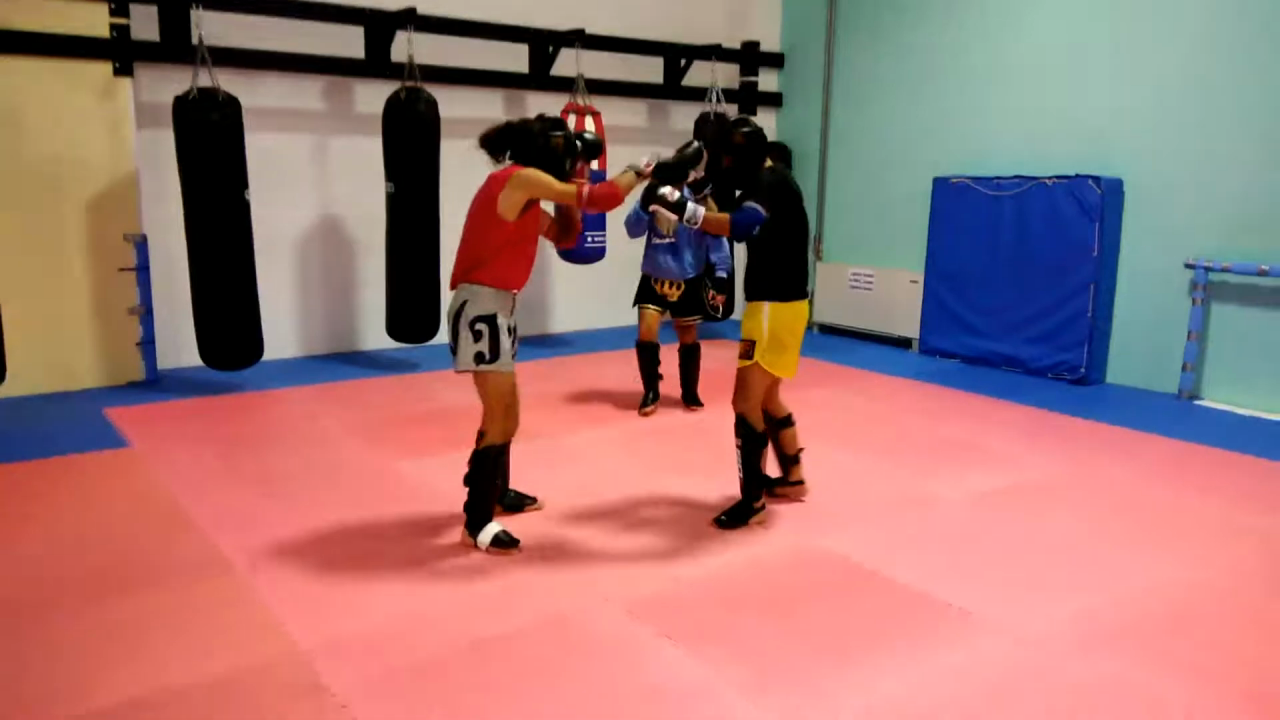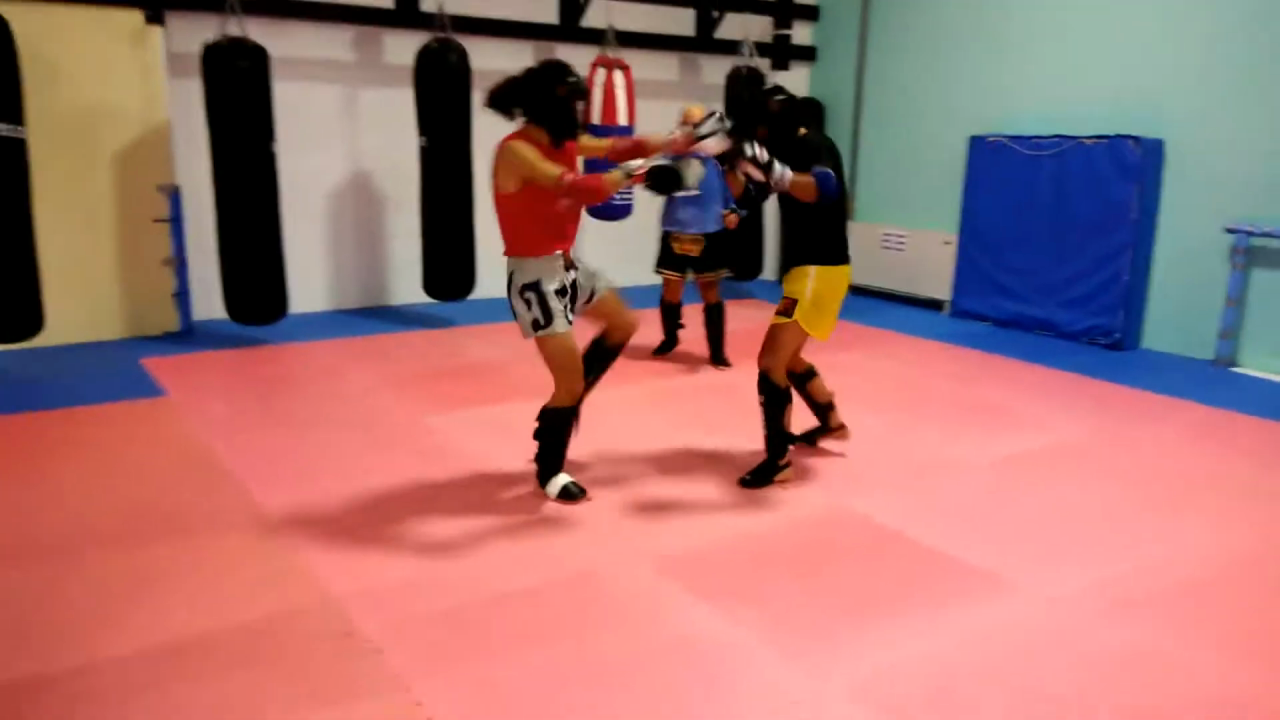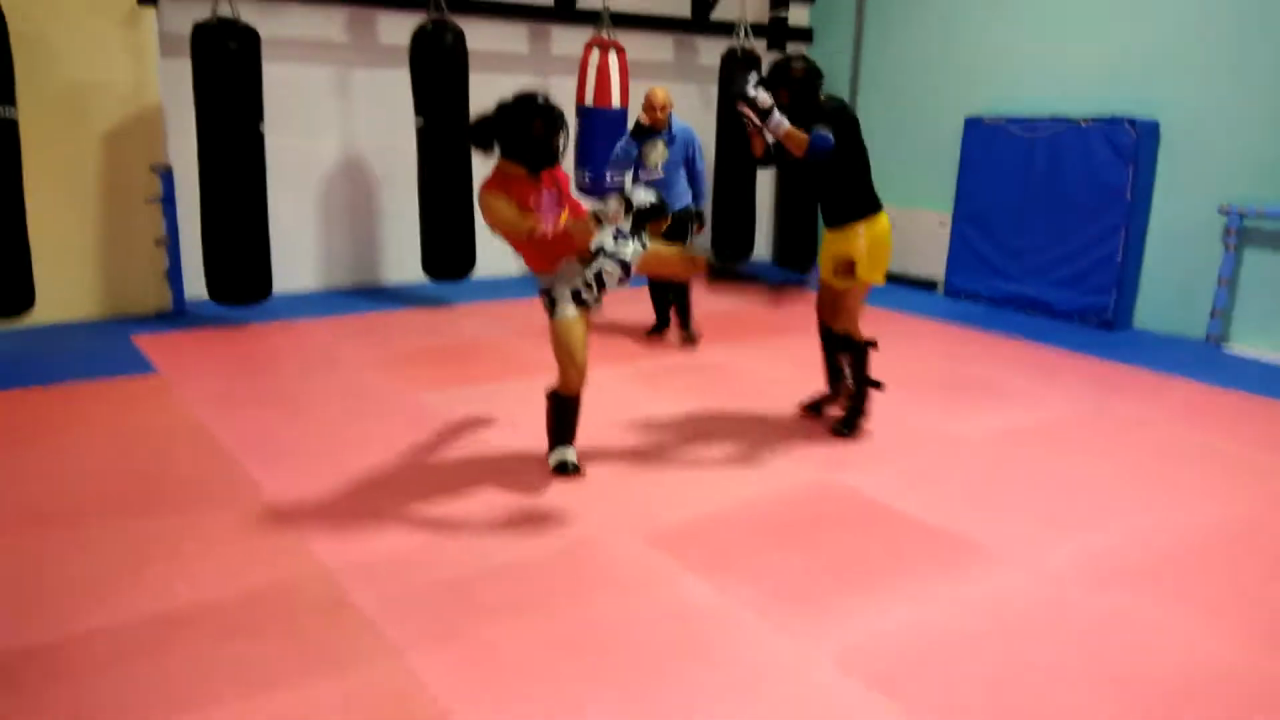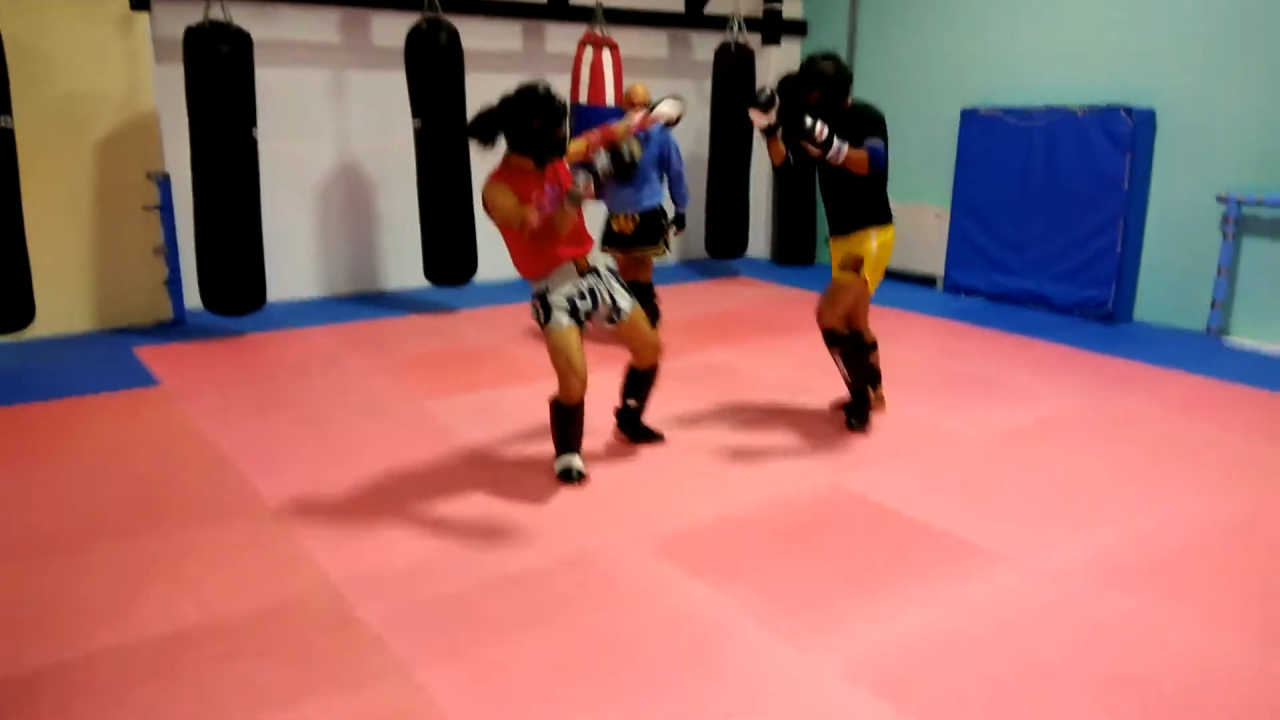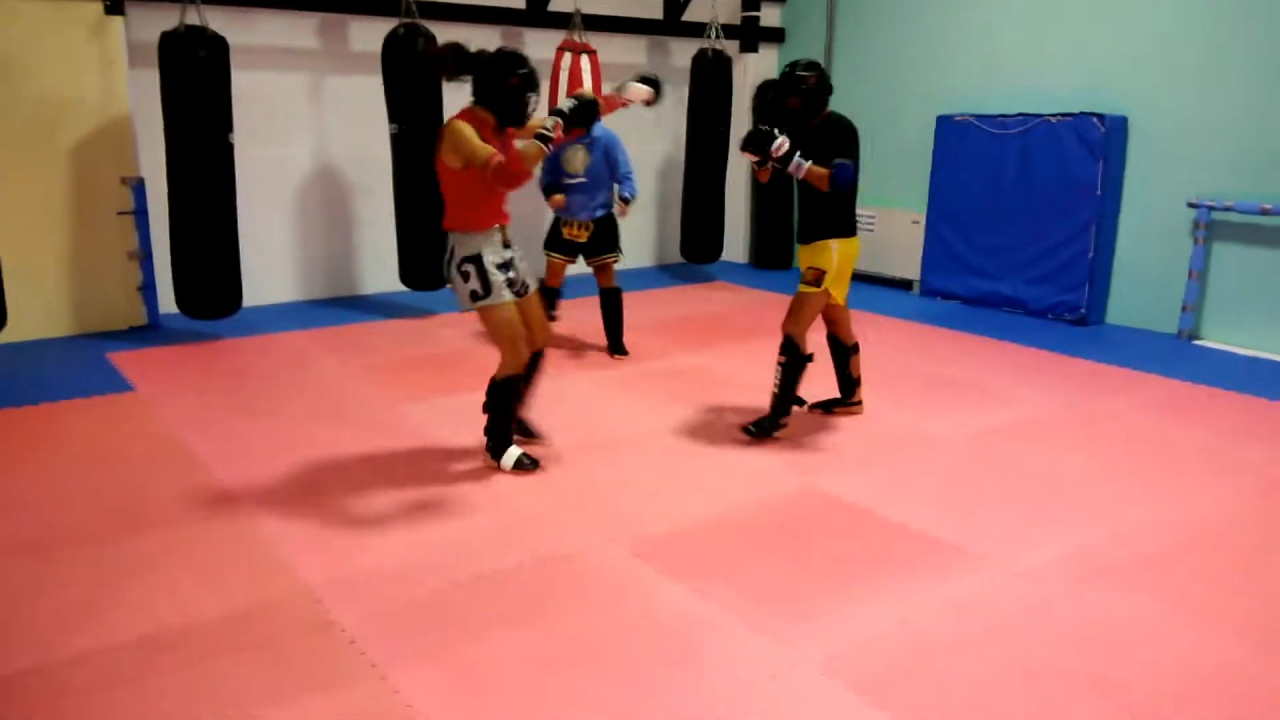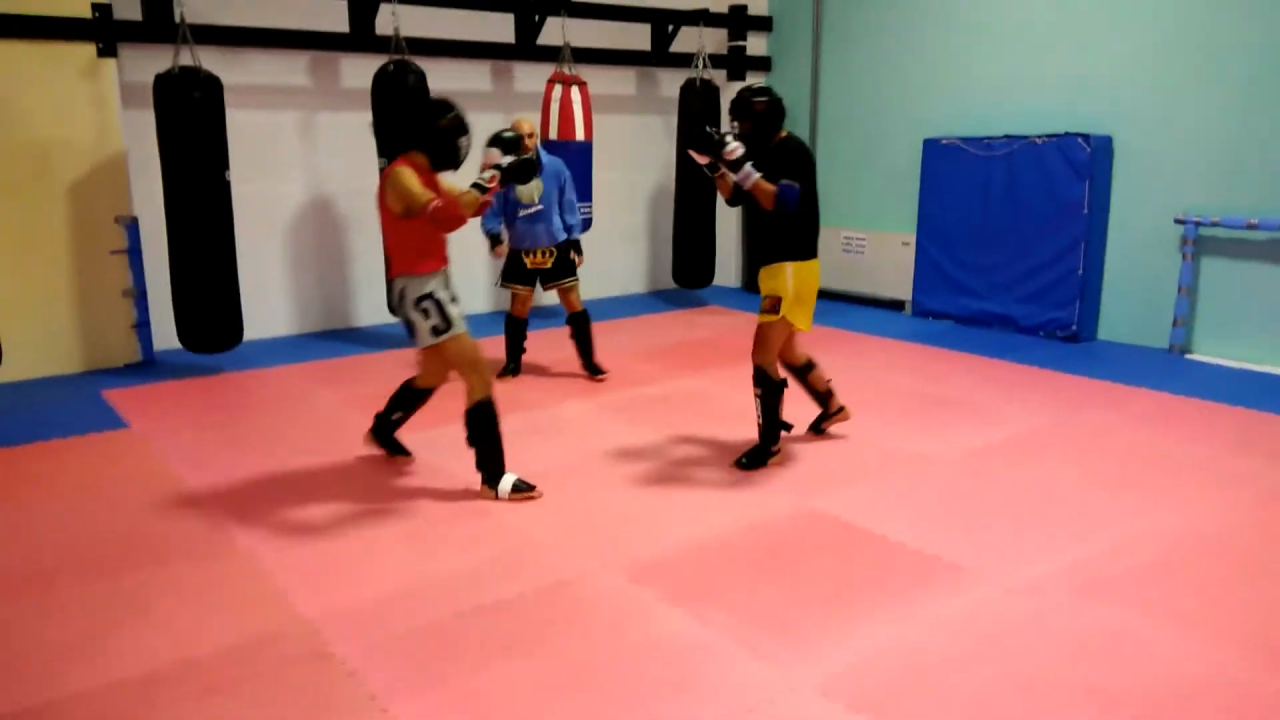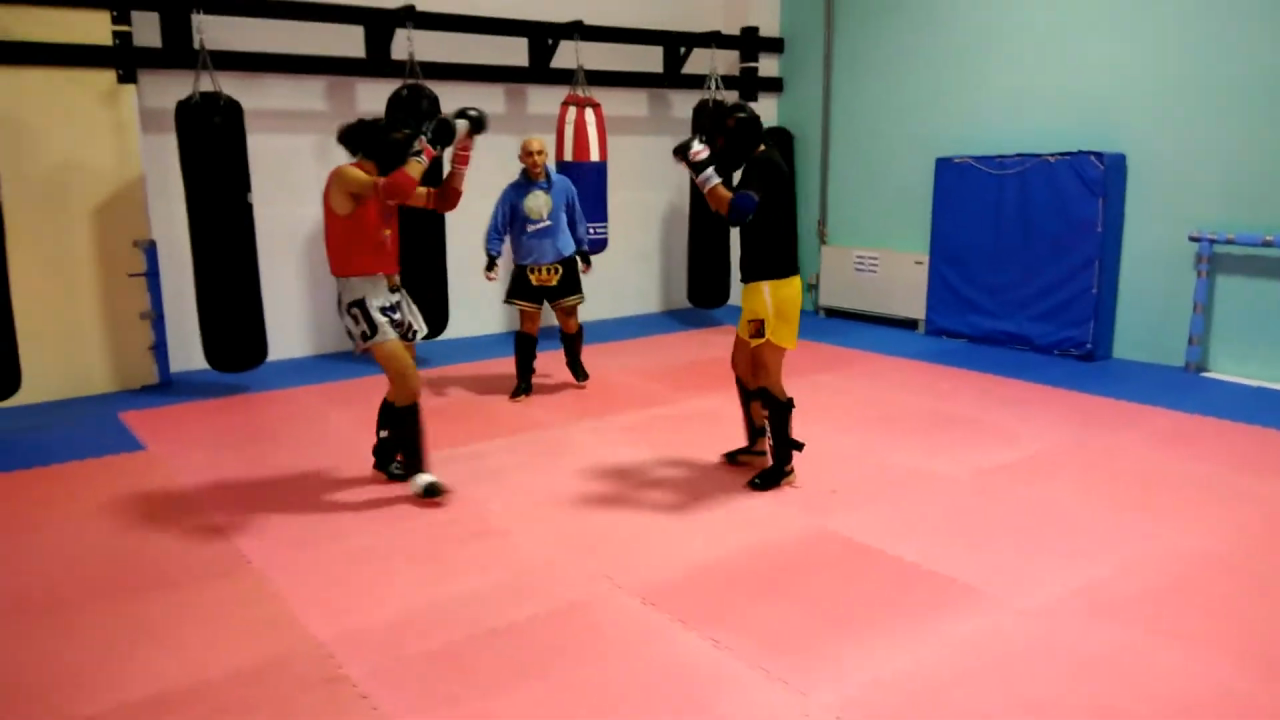
dt=0.3s
person 1, frame 1
left shoulder: (517, 186)
right shoulder: (524, 179)
left elbow: (564, 235)
right elbow: (600, 198)
left wrist: (572, 175)
right wrist: (642, 171)
left hip: (493, 306)
right hip: (483, 309)
left knee: (501, 410)
right knee: (503, 418)
left ankle: (496, 492)
right ankle: (477, 522)
person 1, frame 2
left shoulder: (561, 142)
right shoulder: (515, 151)
left elbow: (615, 147)
right elbow: (581, 190)
left wrist: (672, 142)
right wrist: (631, 172)
left hip: (566, 265)
right hip: (536, 277)
left knee: (625, 324)
right knee: (570, 378)
left ankle: (569, 406)
right ankle: (550, 471)
person 1, frame 3
left shoulder: (543, 165)
right shoulder: (495, 196)
right elbow: (548, 242)
right wrist: (610, 212)
left hip: (601, 246)
right hip: (560, 276)
left knee: (687, 264)
right knee: (573, 371)
right ankle: (561, 447)
person 1, frame 4
left shoulder: (551, 158)
right shoulder: (500, 189)
left elbow: (594, 140)
right elbow: (545, 238)
left wrist: (638, 121)
right wrist: (586, 184)
left hip: (592, 271)
right hip: (554, 290)
left knee: (648, 351)
right knee: (573, 379)
left ankle: (630, 422)
right ankle: (567, 454)
person 1, frame 5
left shoulder: (497, 127)
right shoulder: (460, 131)
left elbow: (542, 134)
right elbow: (510, 175)
right wrist: (554, 125)
left hip: (498, 244)
right hip: (474, 252)
left knee: (538, 337)
right knee: (518, 350)
left ankle: (509, 413)
right ankle: (499, 445)
person 1, frame 6
left shoulder: (426, 174)
right shoulder: (400, 176)
left elbow: (470, 206)
right elbow: (446, 218)
left wrist: (494, 169)
right wrist: (492, 177)
left hip: (434, 284)
right hip: (421, 289)
left knee: (433, 375)
right knee: (479, 376)
left ankle: (383, 429)
right ankle: (495, 477)
person 1, frame 7
left shoulder: (381, 184)
right shoulder: (344, 177)
left elbow: (443, 199)
right elbow: (400, 185)
left wrist: (461, 148)
right wrist: (427, 146)
left hip: (390, 291)
right hip: (362, 296)
left knee: (402, 383)
right knee: (408, 382)
left ankle: (386, 457)
right ankle: (416, 470)
person 2, frame 1
left shoulder: (771, 182)
right shoulder: (764, 181)
left elbow: (741, 225)
right elbow: (736, 222)
left wrist: (684, 210)
right wrist: (685, 201)
left hip: (776, 307)
right hip: (774, 303)
left knee: (745, 401)
right knee: (767, 397)
left ankle: (752, 498)
right ankle: (792, 476)
person 2, frame 2
left shoulder: (814, 146)
right shoulder: (790, 151)
left elbow: (823, 190)
left wrist: (771, 171)
right wrist: (730, 158)
left hip: (820, 271)
right hip: (806, 268)
left knee: (770, 361)
right knee: (788, 357)
left ankle: (777, 459)
right ankle: (831, 421)
person 2, frame 3
left shoulder: (834, 111)
right shoulder: (803, 116)
left elbow: (814, 150)
right elbow: (767, 155)
left wrist: (769, 113)
right wrist: (755, 118)
left hip: (862, 226)
right hip: (837, 227)
left knee: (842, 318)
right knee: (825, 310)
left ankle: (858, 398)
right ankle: (839, 389)
person 2, frame 4
left shoulder: (866, 118)
right shoulder: (820, 123)
left elbow: (874, 164)
right elbow: (783, 162)
left wrist: (829, 146)
right wrist: (770, 128)
left hip: (870, 233)
right hip: (841, 236)
left knee: (829, 315)
right knee: (855, 321)
left ankle: (862, 392)
right ankle: (870, 391)
person 2, frame 5
left shoulder: (840, 129)
right shoulder: (799, 130)
left elbow: (840, 183)
right elbow: (768, 178)
left wrist: (792, 160)
right wrist: (761, 156)
left hip: (834, 244)
right hip: (813, 242)
left knee: (793, 326)
right knee: (837, 324)
left ankle: (778, 414)
right ankle: (850, 397)
person 2, frame 6
left shoulder: (792, 151)
right shoulder: (762, 152)
left elbow: (782, 204)
right elbow: (735, 197)
left wrist: (741, 167)
right wrist: (715, 165)
left hip: (793, 267)
right hip: (776, 266)
left knee: (763, 355)
right knee: (785, 350)
left ankle: (768, 442)
right ankle: (832, 407)
person 2, frame 7
left shoulder: (764, 164)
right shoulder: (757, 165)
left elbow: (738, 210)
right elbow: (728, 212)
left wrist: (704, 171)
right wrist: (703, 172)
left hip: (773, 286)
right hip: (762, 283)
left knee: (765, 376)
right knee: (742, 365)
left ankle: (783, 462)
right ankle: (756, 447)
person 3, frame 1
left shoulder: (697, 200)
left elbow: (715, 241)
right elbow: (632, 230)
left wrist: (720, 279)
right wrist: (647, 201)
left hip: (688, 281)
right hip: (654, 279)
left knee: (688, 339)
right knee: (646, 336)
left ankle: (690, 393)
right ankle: (651, 392)
person 3, frame 2
left shoulder: (717, 155)
right shoulder: (673, 154)
left wrist: (734, 211)
right wrist: (672, 152)
left hip: (709, 238)
right hip: (675, 236)
left knee: (711, 296)
right knee: (670, 295)
left ankle: (717, 352)
right ankle: (670, 338)
person 3, frame 3
left shoulder: (685, 135)
right shoulder: (638, 133)
left elbow: (697, 174)
right elbow: (617, 167)
left wrist: (699, 210)
right wrist: (635, 136)
left hip: (676, 213)
left ankle: (685, 325)
right ankle: (662, 320)
person 3, frame 4
left shoulder: (660, 136)
left elbow: (676, 175)
left wrist: (681, 211)
left hip: (648, 214)
right hip: (617, 215)
left knee: (641, 272)
right knee: (627, 274)
right ankle: (650, 312)
person 3, frame 5
left shoulder: (608, 140)
right shoulder: (560, 141)
left elbow: (625, 175)
right elbow: (547, 174)
left wrist: (624, 198)
right wrist: (550, 192)
left hip: (599, 221)
right hip: (564, 222)
left knee: (607, 282)
right knee: (552, 278)
left ankle: (616, 341)
person 3, frame 6
left shoulder: (555, 167)
left elbow: (568, 204)
right elbow: (491, 212)
left wrist: (574, 239)
right wrist: (495, 237)
left hip: (556, 248)
right hip: (521, 252)
left knee: (574, 305)
right knee: (519, 310)
left ankle: (589, 360)
right ankle: (512, 362)
person 3, frame 7
left shoulder: (563, 186)
right shoulder: (512, 192)
left elbow: (576, 220)
right elbow: (498, 228)
left wrist: (583, 250)
right wrist: (492, 258)
left hip: (563, 265)
right hip: (528, 268)
left knee: (569, 322)
right knee: (528, 326)
left ankle: (575, 364)
right ankle: (524, 381)
